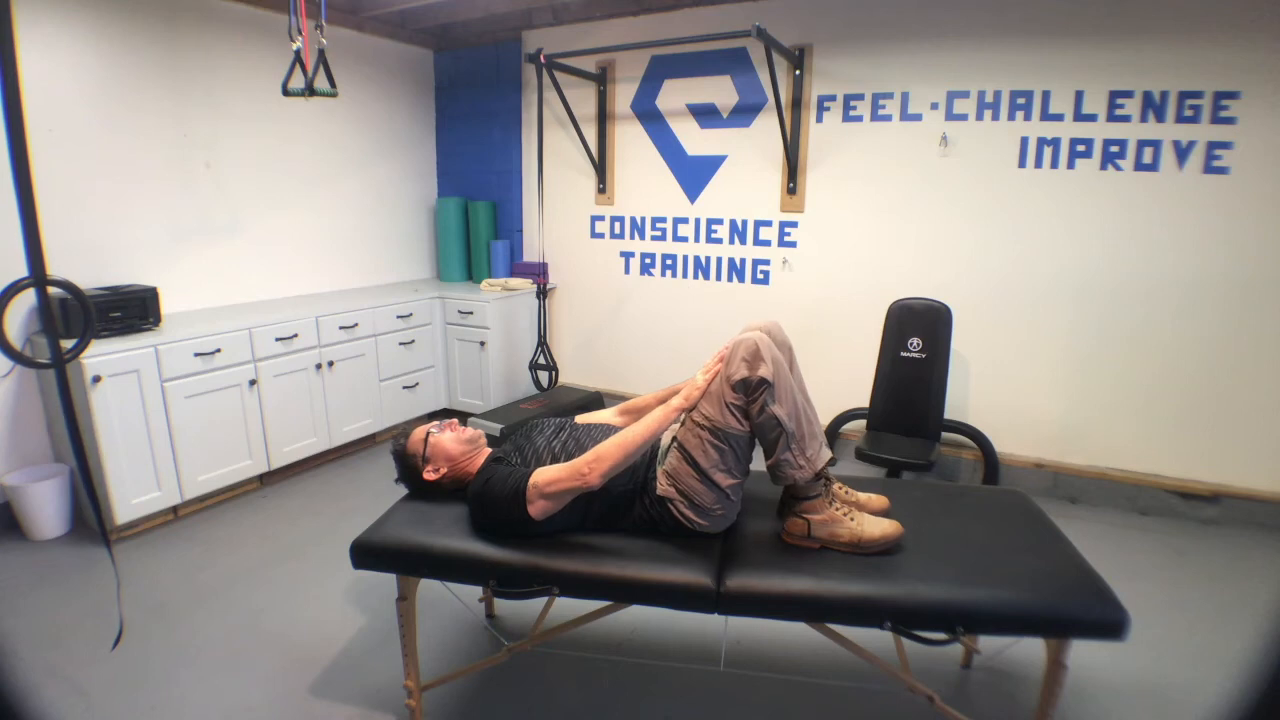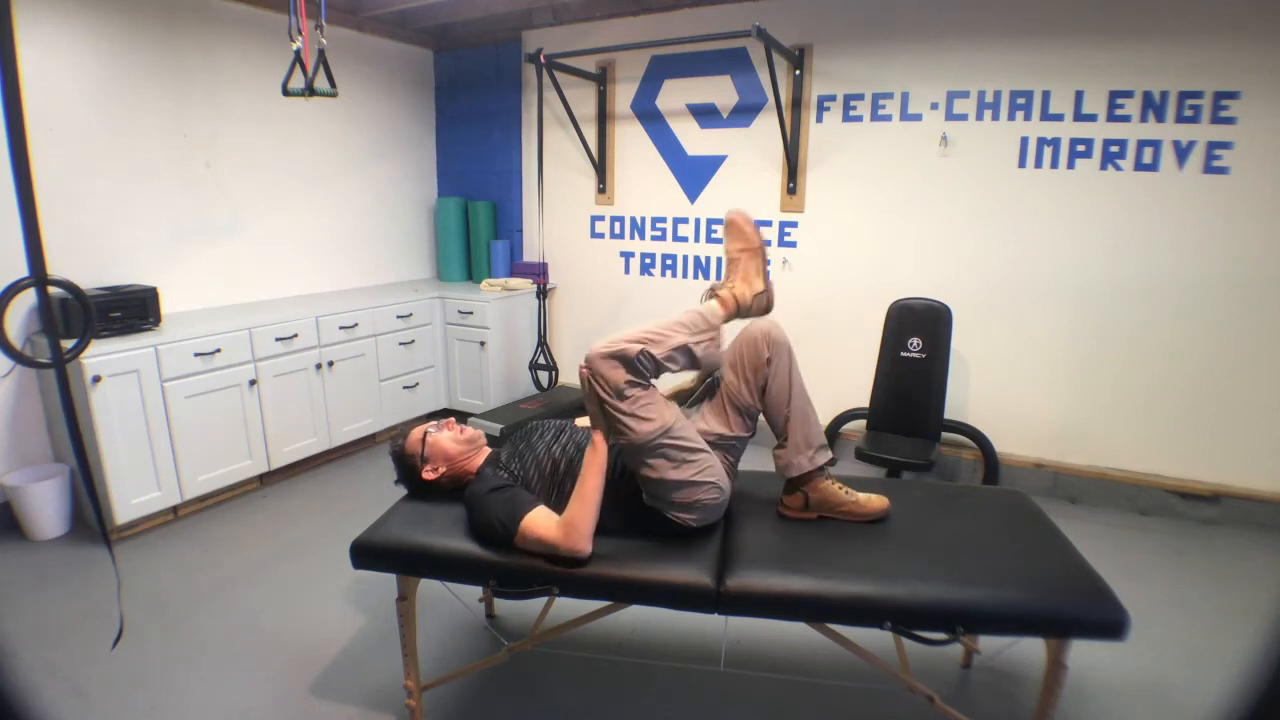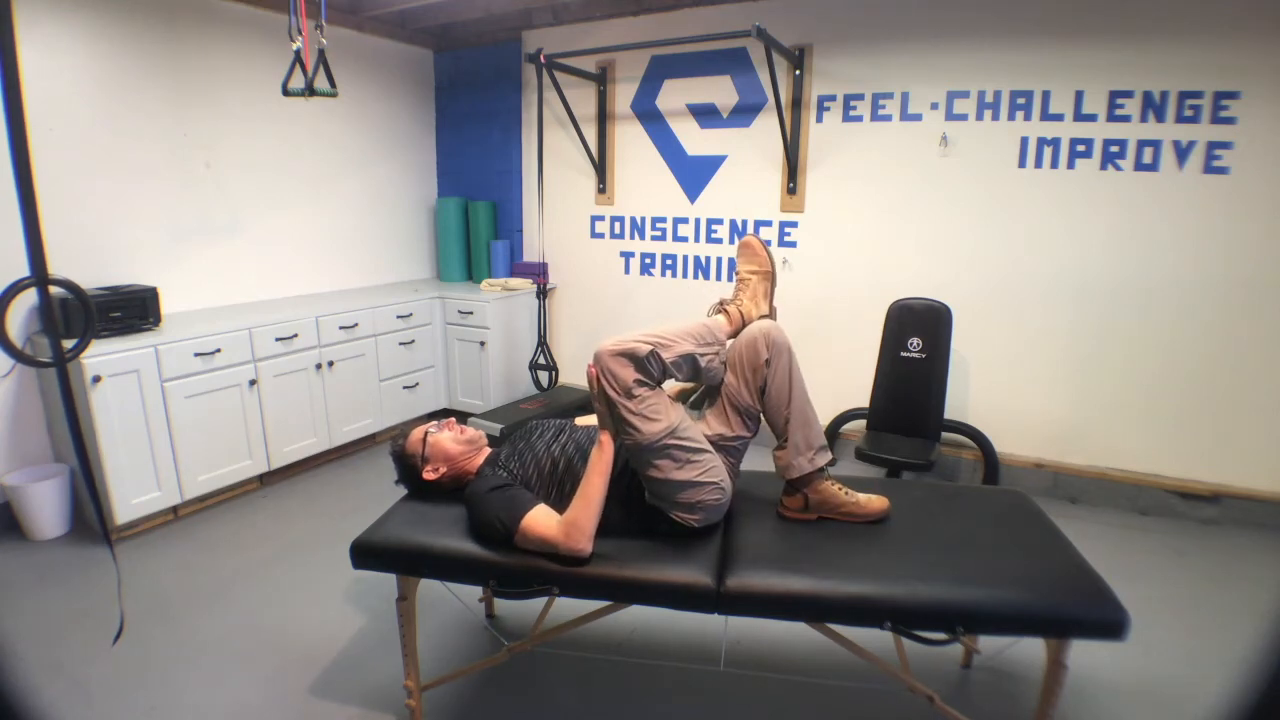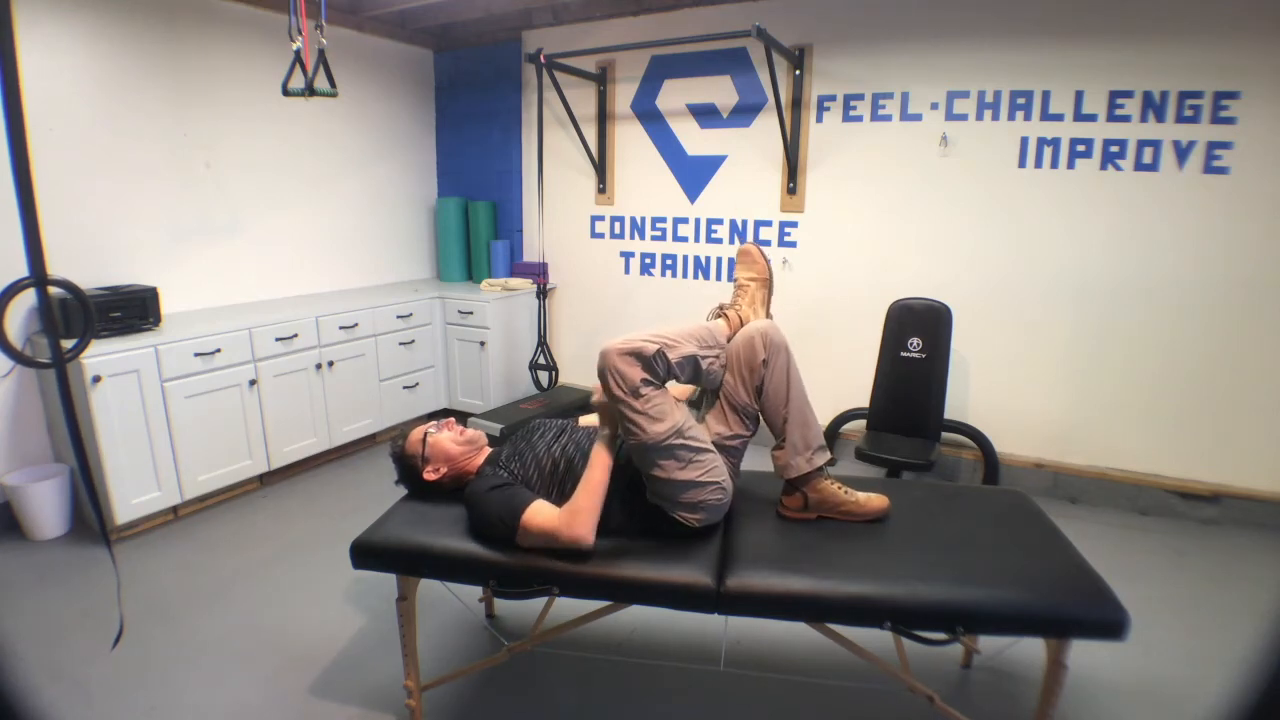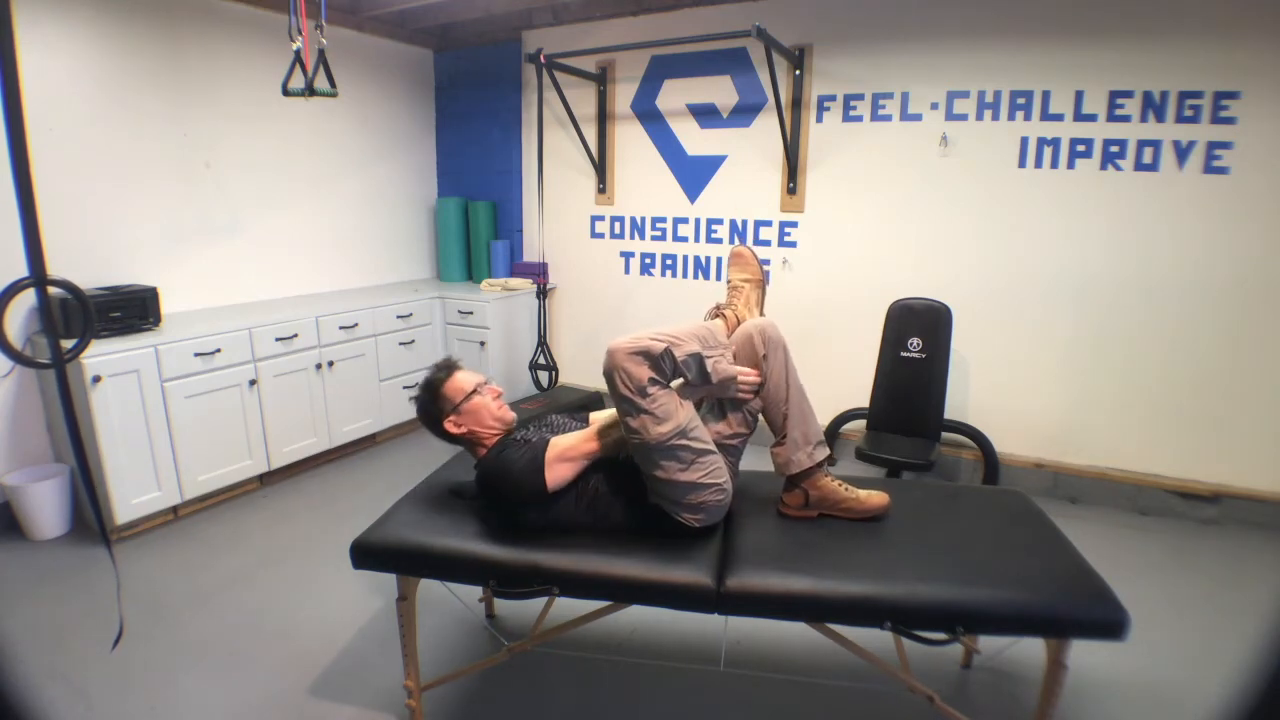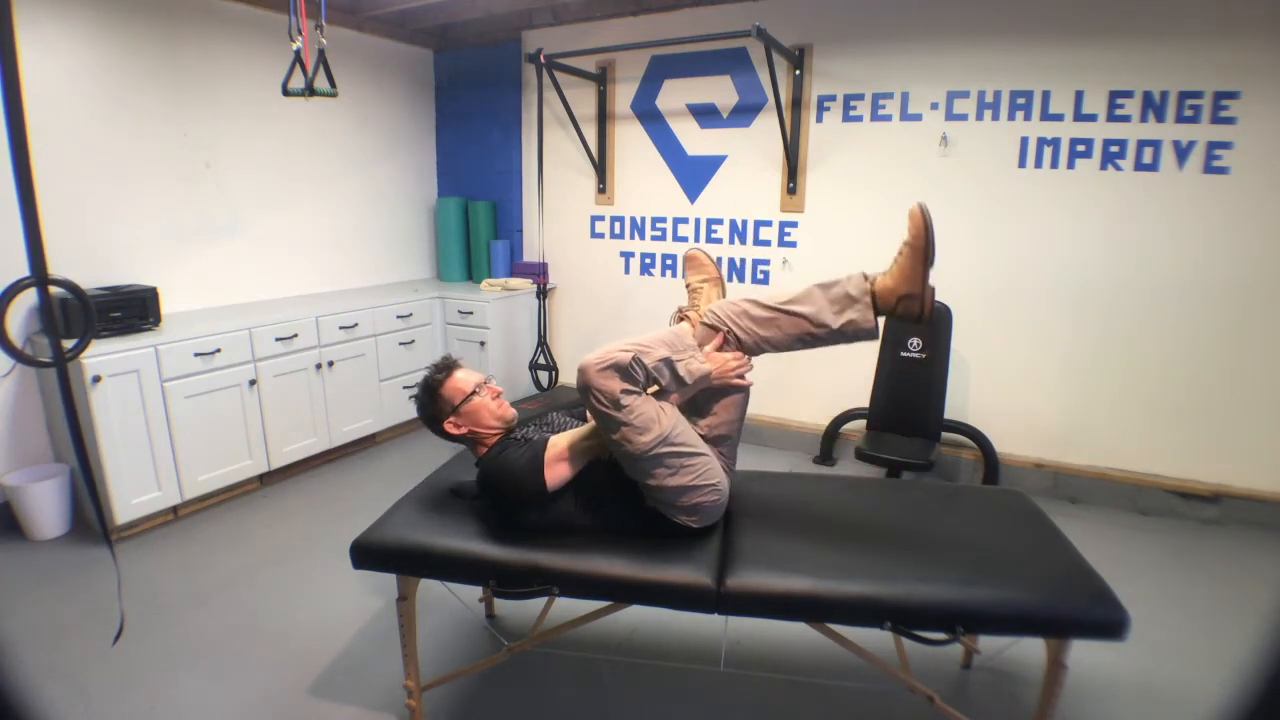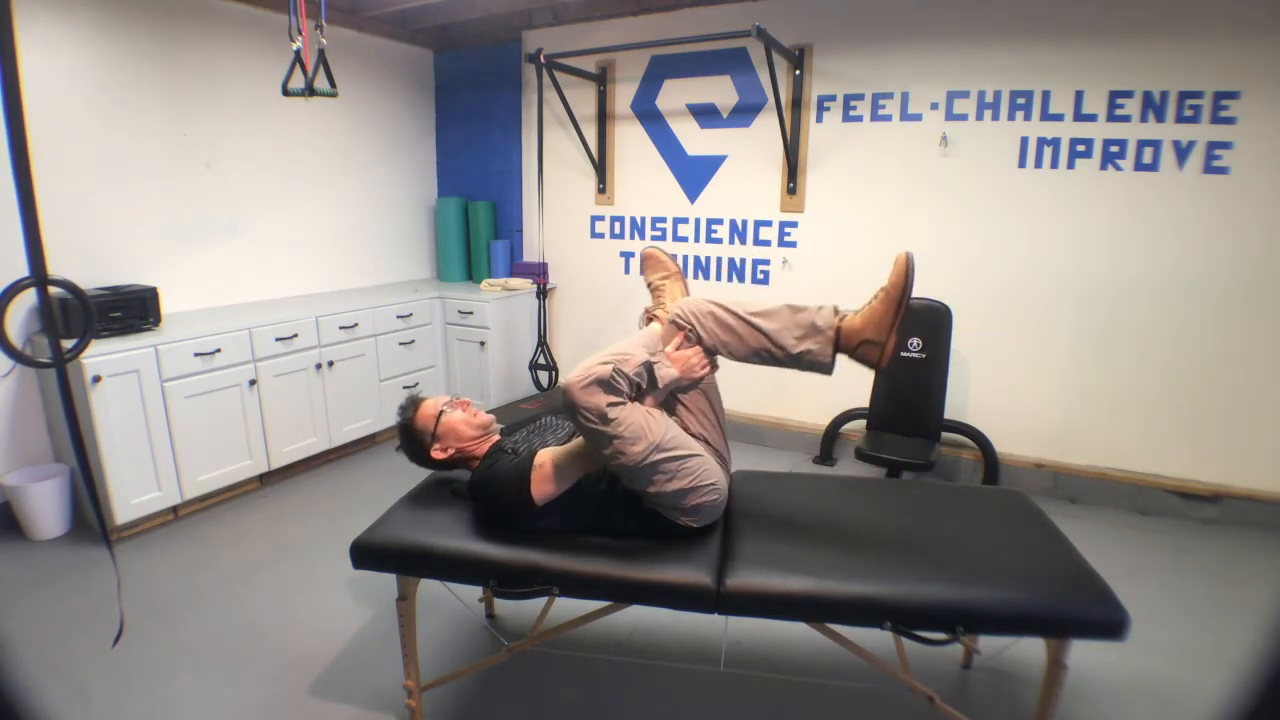
dt=0.7s
person 1, frame 1
left shoulder: (520, 442)
right shoulder: (492, 493)
left elbow: (617, 416)
right elbow: (588, 473)
left wrist: (700, 385)
right wrist: (682, 402)
left hip: (667, 455)
right hip: (685, 500)
left knee: (765, 337)
right knee: (752, 354)
left ankle: (811, 482)
right ankle: (811, 507)
person 1, frame 2
left shoulder: (522, 439)
right shoulder: (488, 498)
left elbow: (614, 415)
right elbow: (574, 542)
left wrist: (690, 381)
right wrist: (601, 434)
left hip: (699, 458)
right hip: (691, 495)
left knee: (765, 339)
right knee: (606, 359)
left ankle: (808, 486)
right ankle: (732, 298)
person 1, frame 3
left shoulder: (524, 438)
right shoulder: (487, 496)
left elbow: (638, 413)
right elbow: (574, 541)
left wrist: (695, 381)
right wrist: (607, 432)
left hip: (702, 459)
right hip: (694, 496)
left knee: (766, 339)
right knee: (614, 358)
left ankle: (807, 486)
right ankle: (735, 315)
person 1, frame 4
left shoulder: (527, 436)
right shoulder: (488, 500)
right elbow: (577, 533)
right wrist: (609, 427)
left hip: (702, 462)
right hip: (691, 499)
left knee: (764, 338)
right knee: (619, 355)
left ankle: (807, 485)
right ankle: (732, 321)
person 1, frame 5
left shoulder: (535, 431)
right shoulder: (503, 471)
left elbow: (632, 413)
right elbow: (600, 441)
left wrist: (703, 382)
right wrist: (702, 384)
left hip: (695, 463)
right hip: (692, 499)
left knee: (762, 335)
right knee: (625, 354)
left ankle: (807, 484)
right ankle: (729, 321)
person 1, frame 6
left shoulder: (535, 428)
right shoulder: (501, 473)
left elbow: (611, 418)
right elbow: (596, 437)
left wrist: (688, 368)
right wrist: (694, 371)
left hip: (698, 462)
right hip: (694, 495)
left knee: (731, 320)
right knee: (599, 368)
left ankle: (884, 294)
right ankle: (697, 325)
person 1, frame 7
left shoulder: (527, 435)
right shoulder: (493, 482)
left elbow: (603, 431)
right elbow: (588, 454)
left wrist: (655, 366)
right wrist: (663, 377)
left hip: (694, 459)
right hip: (693, 494)
left knee: (693, 315)
right knee: (583, 384)
left ankle: (848, 332)
right ankle: (665, 322)
